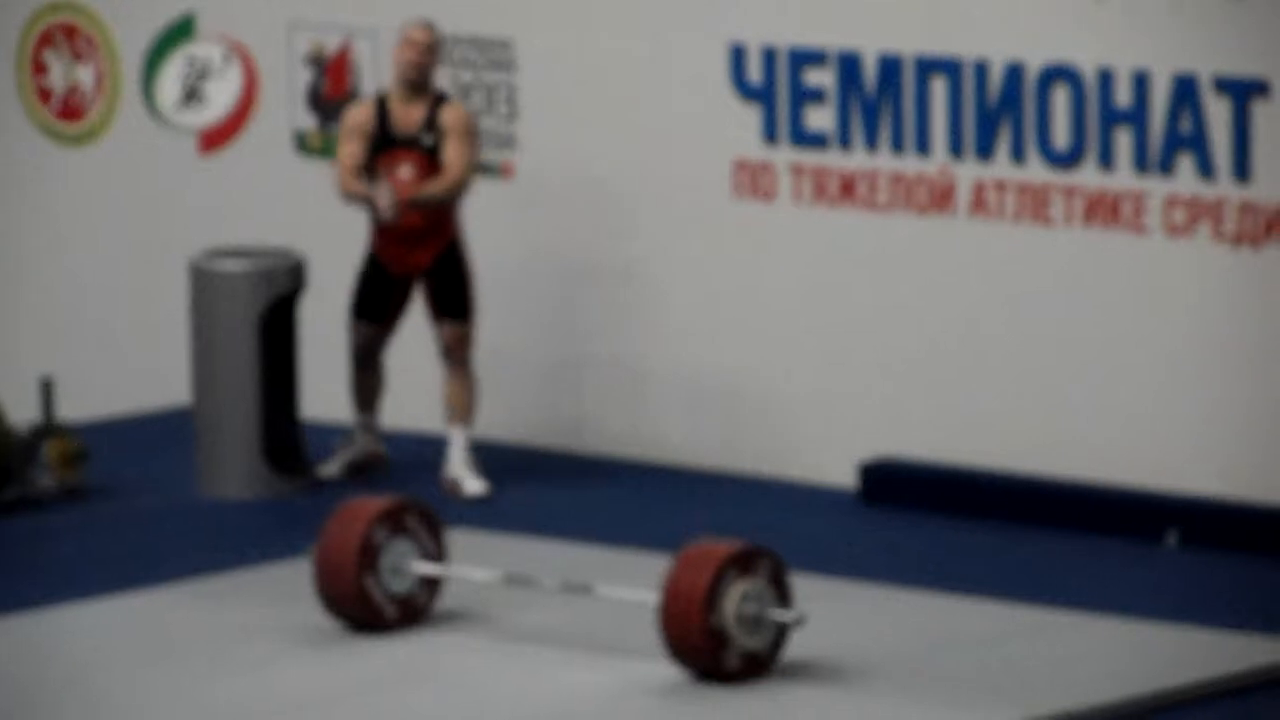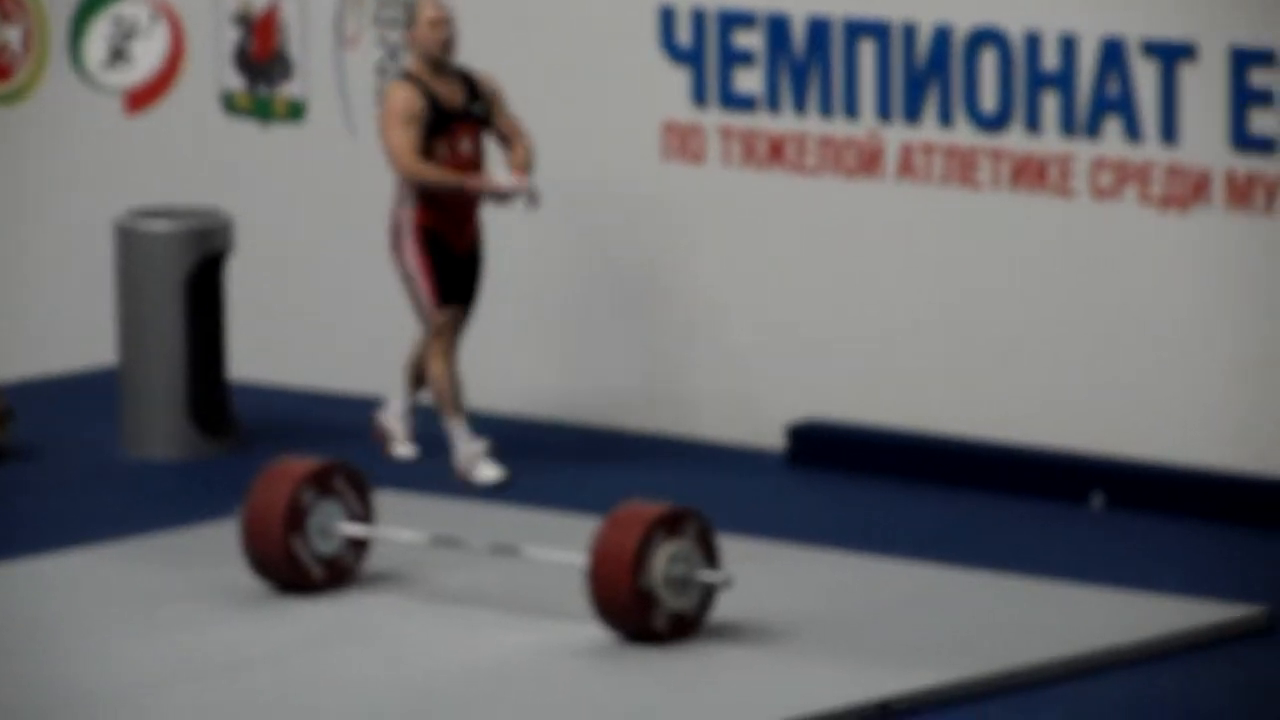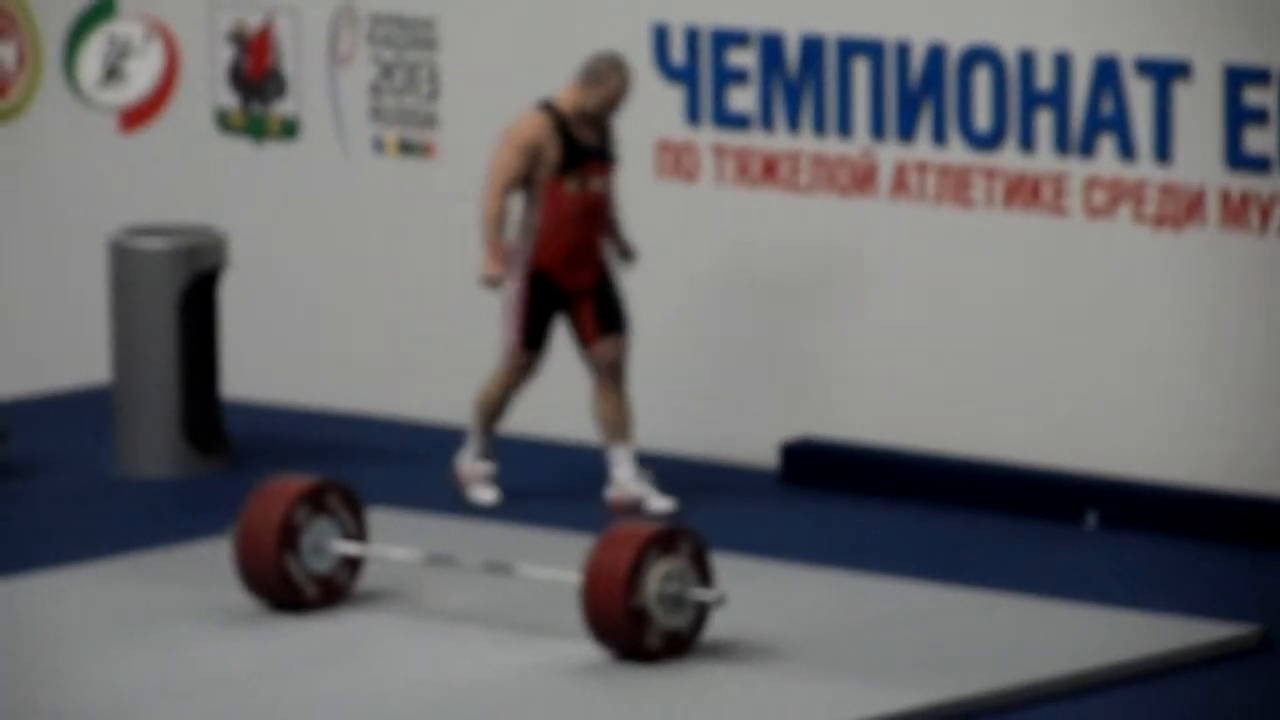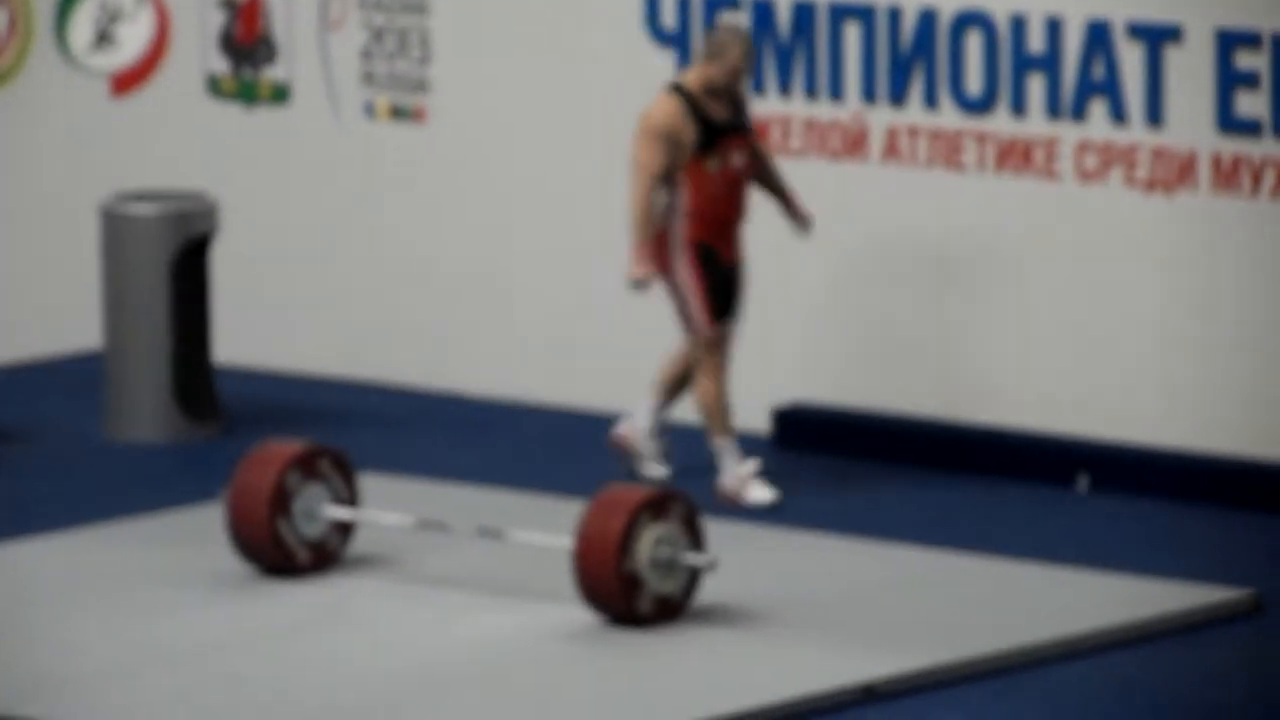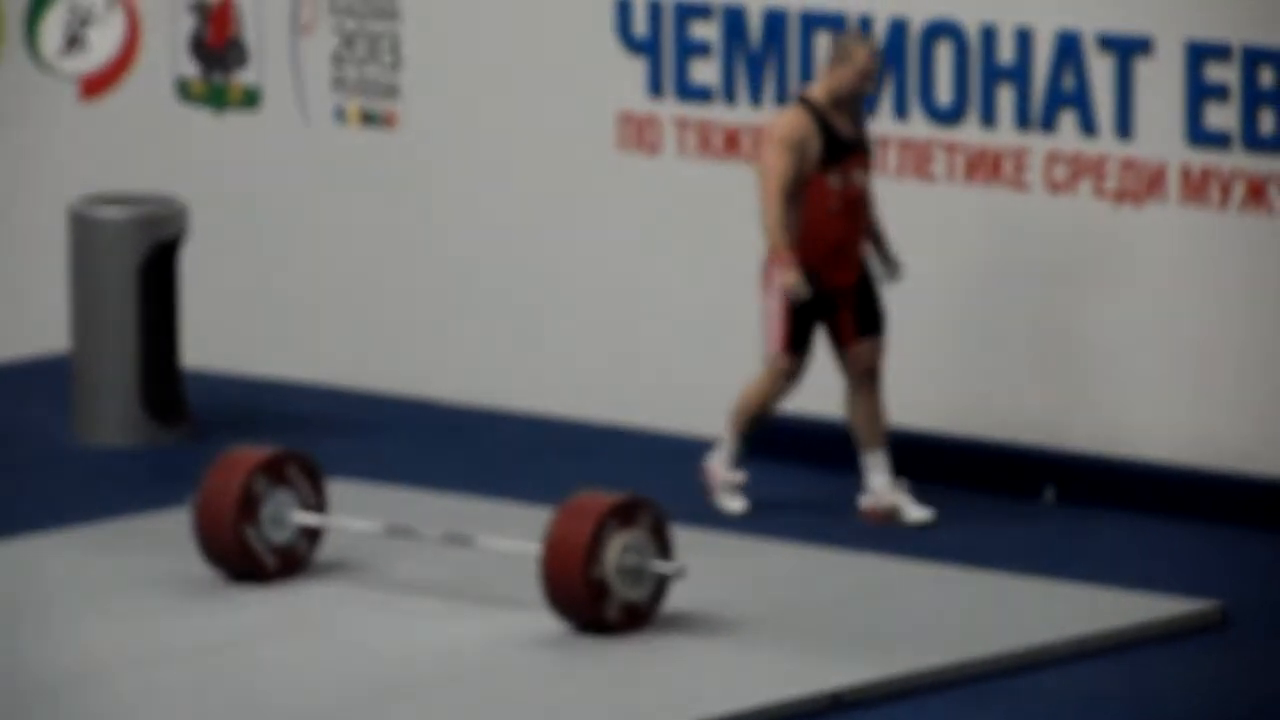
dt=0.7s
person 1, frame 1
left shoulder: (452, 114)
right shoulder: (364, 116)
left elbow: (457, 179)
right elbow: (345, 180)
left wrist: (404, 197)
right wrist: (373, 195)
left hip: (442, 248)
right hip: (387, 247)
left knee: (456, 350)
right knee: (363, 346)
left ankle: (458, 460)
right ankle: (366, 443)
person 1, frame 2
left shoulder: (479, 86)
right shoulder: (403, 97)
left elbow: (516, 139)
right elbow: (410, 168)
left wrist: (518, 177)
right wrist: (476, 185)
left hip: (465, 227)
right hip: (420, 228)
left knee: (444, 333)
right knee: (443, 333)
left ankle: (394, 414)
right ankle: (465, 449)
person 1, frame 3
left shoulder: (601, 127)
right shoulder: (535, 129)
right elbow: (497, 191)
left wrist: (618, 238)
right wrist: (494, 255)
left hip: (589, 266)
right hip: (540, 268)
left knee: (612, 364)
right knee: (516, 369)
left ankle: (625, 480)
right ankle: (473, 459)
person 1, frame 4
left shoulder: (733, 100)
right shoulder: (666, 112)
left elbow: (753, 155)
right elbow: (645, 186)
left wrist: (789, 203)
right wrist: (643, 255)
left hip: (725, 242)
right hip: (687, 246)
left knee: (704, 347)
right knee: (711, 353)
left ankle: (637, 428)
right ankle: (732, 470)
person 1, frame 5
left shoulder: (854, 119)
right shoulder: (794, 124)
right elbow: (774, 198)
left wrist: (883, 248)
right wrist: (785, 265)
left hip: (849, 267)
right hip: (802, 269)
left knee: (867, 371)
right knee: (780, 374)
left ankle: (881, 489)
right ankle: (724, 463)
